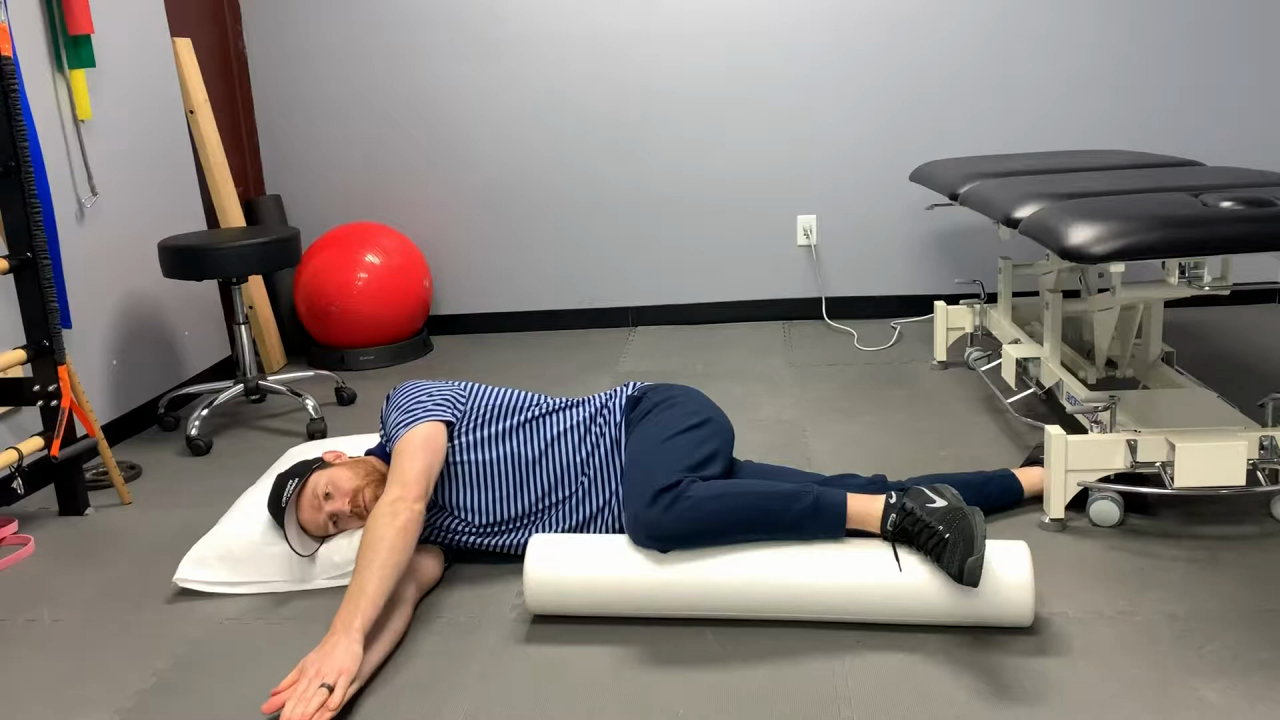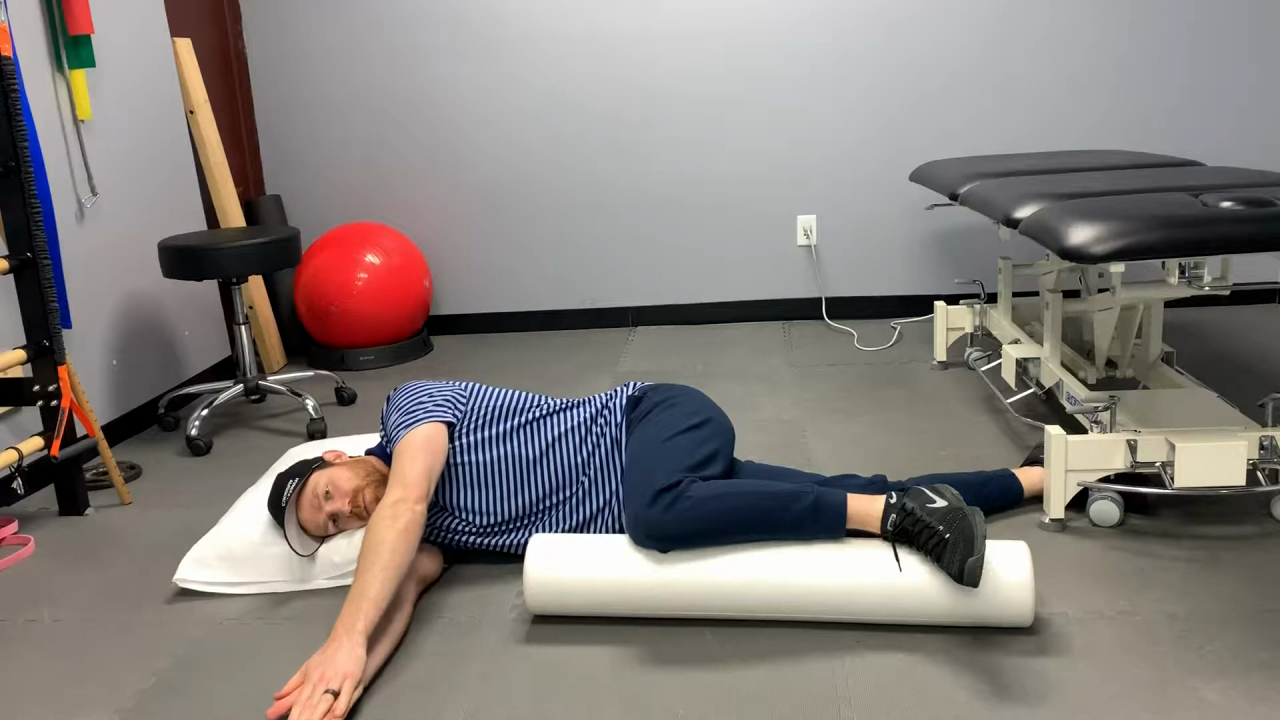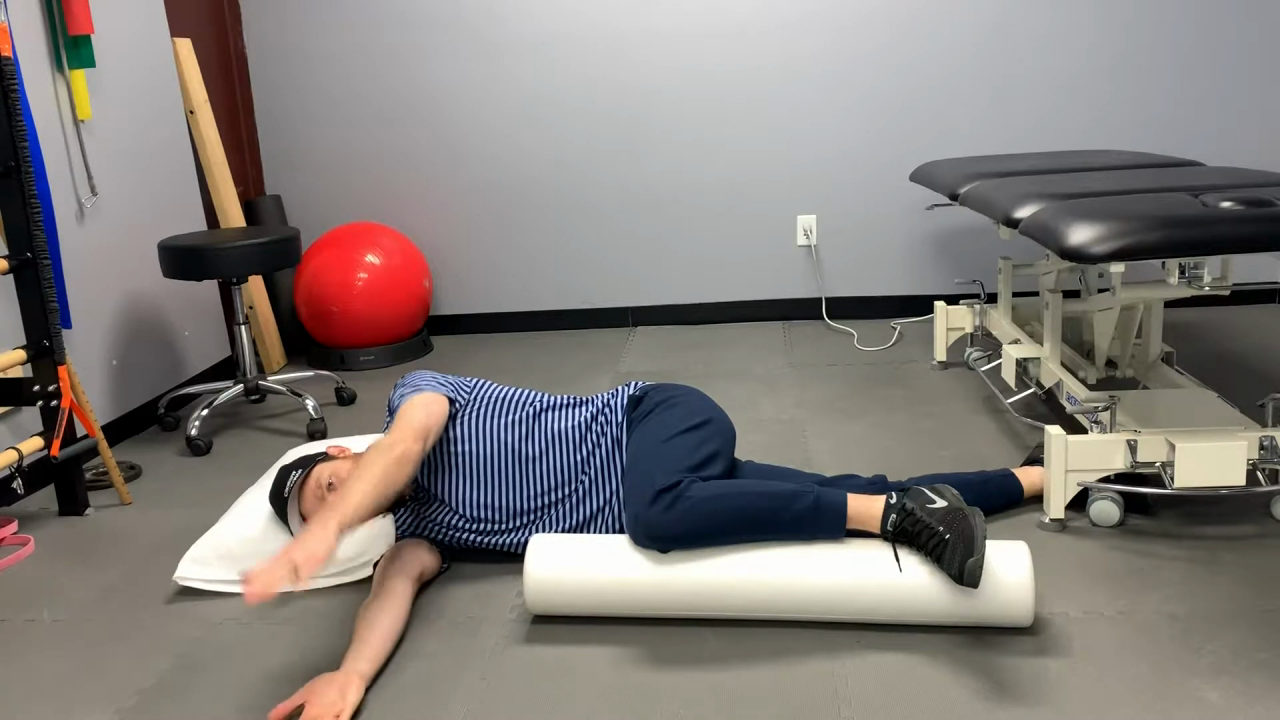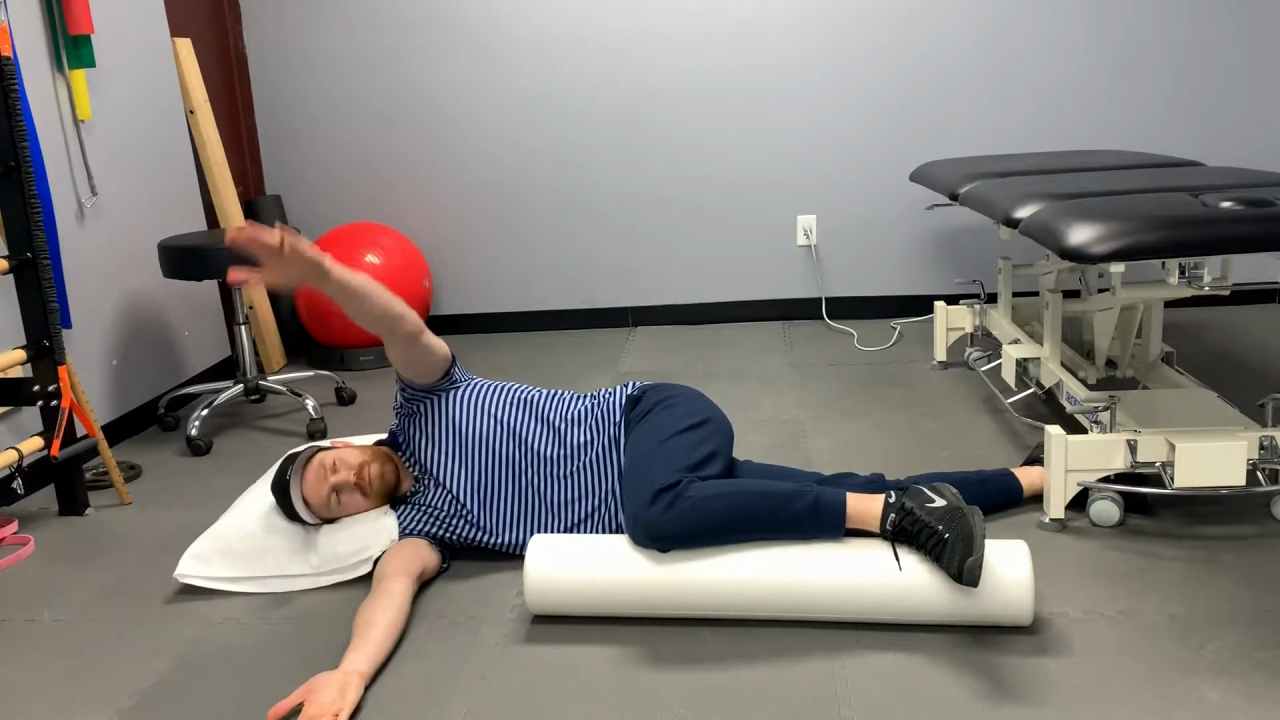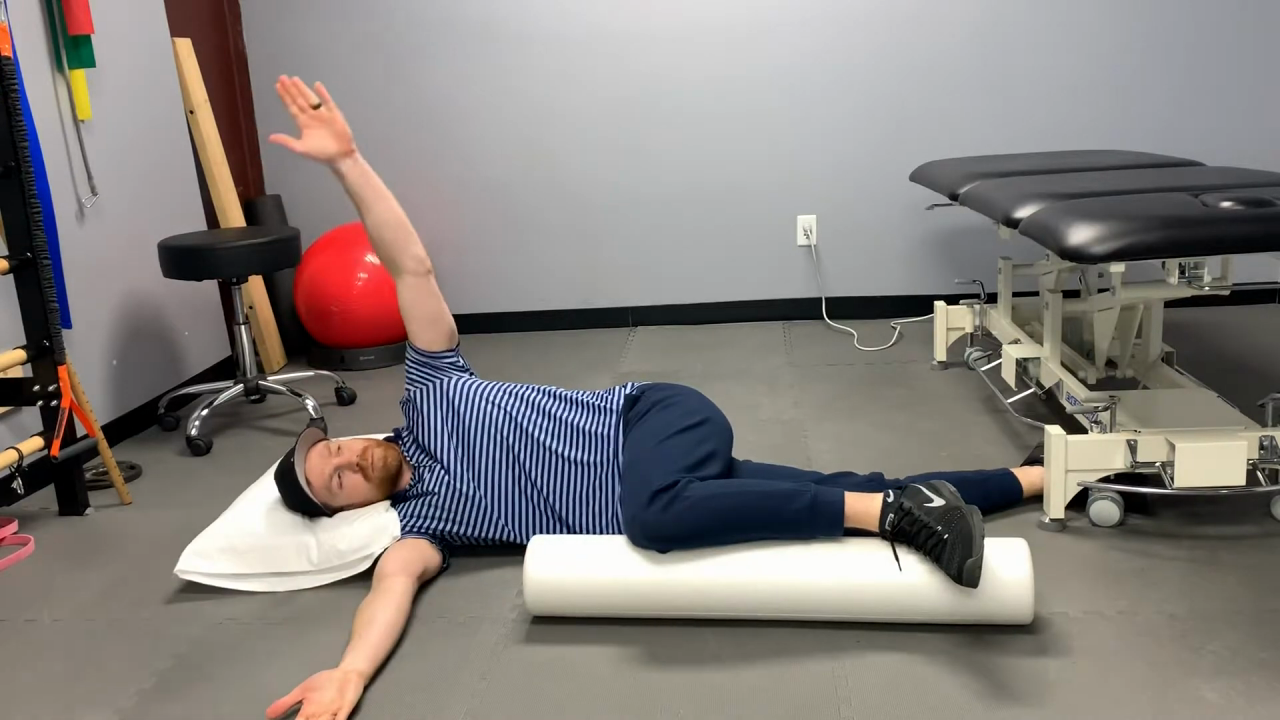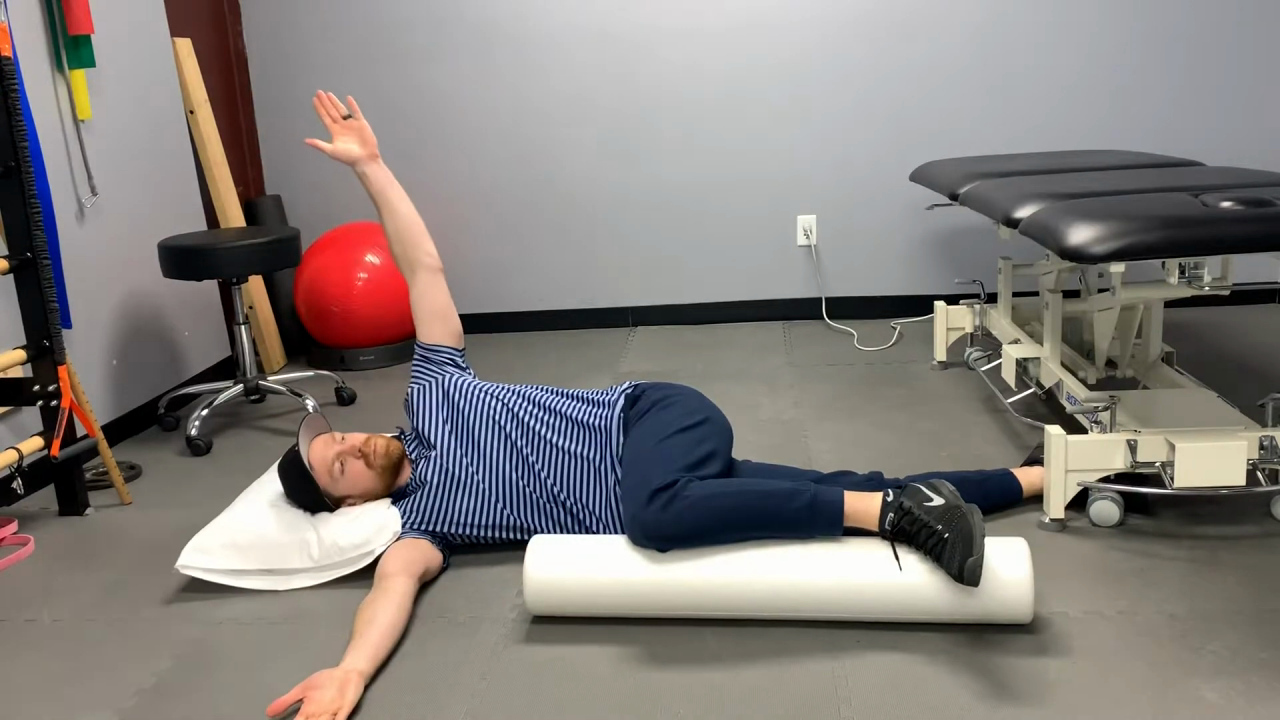
dt=0.3s
person 1, frame 1
left shoulder: (410, 402)
right shoulder: (434, 531)
left elbow: (402, 501)
right elbow: (406, 585)
left wrist: (342, 636)
left hip: (657, 419)
right hip: (657, 496)
left knee: (659, 511)
right knee: (849, 500)
left ankle: (901, 509)
right ankle: (1041, 473)
person 1, frame 2
left shoulder: (411, 405)
right shoulder: (430, 531)
left elbow: (404, 501)
right elbow: (403, 589)
left wrist: (344, 640)
left hip: (657, 419)
right hip: (649, 511)
left knee: (657, 511)
right knee: (850, 506)
left ankle: (896, 509)
right ankle: (1040, 475)
person 1, frame 3
left shoulder: (418, 407)
right shoulder: (423, 526)
left elbow: (403, 449)
right elbow: (396, 580)
left wrist: (318, 532)
left hip: (654, 420)
right hip: (646, 509)
left knee: (662, 510)
right knee: (845, 501)
left ankle: (897, 510)
right ankle: (1039, 474)
person 1, frame 4
left shoulder: (425, 402)
right shoulder: (422, 518)
left elbow: (401, 325)
right elbow: (393, 587)
left wrist: (313, 271)
left hip: (652, 417)
right hip: (650, 512)
left knee: (663, 510)
right knee: (844, 495)
left ankle: (896, 509)
right ankle: (1040, 479)
person 1, frame 5
left shoulder: (429, 392)
right shoulder: (423, 517)
left elbow: (412, 268)
right elbow: (394, 582)
left wrist: (347, 159)
left hip: (658, 418)
right hip: (651, 506)
left knee: (657, 512)
right knee: (843, 501)
left ankle: (899, 508)
right ankle: (1041, 476)
person 1, frame 6
left shoulder: (431, 394)
right shoulder: (420, 517)
left elbow: (423, 270)
right elbow: (395, 583)
left wrist: (369, 165)
left hip: (655, 418)
right hip: (656, 502)
left knee: (657, 512)
right knee: (844, 497)
left ankle: (899, 508)
right ankle: (1040, 478)
